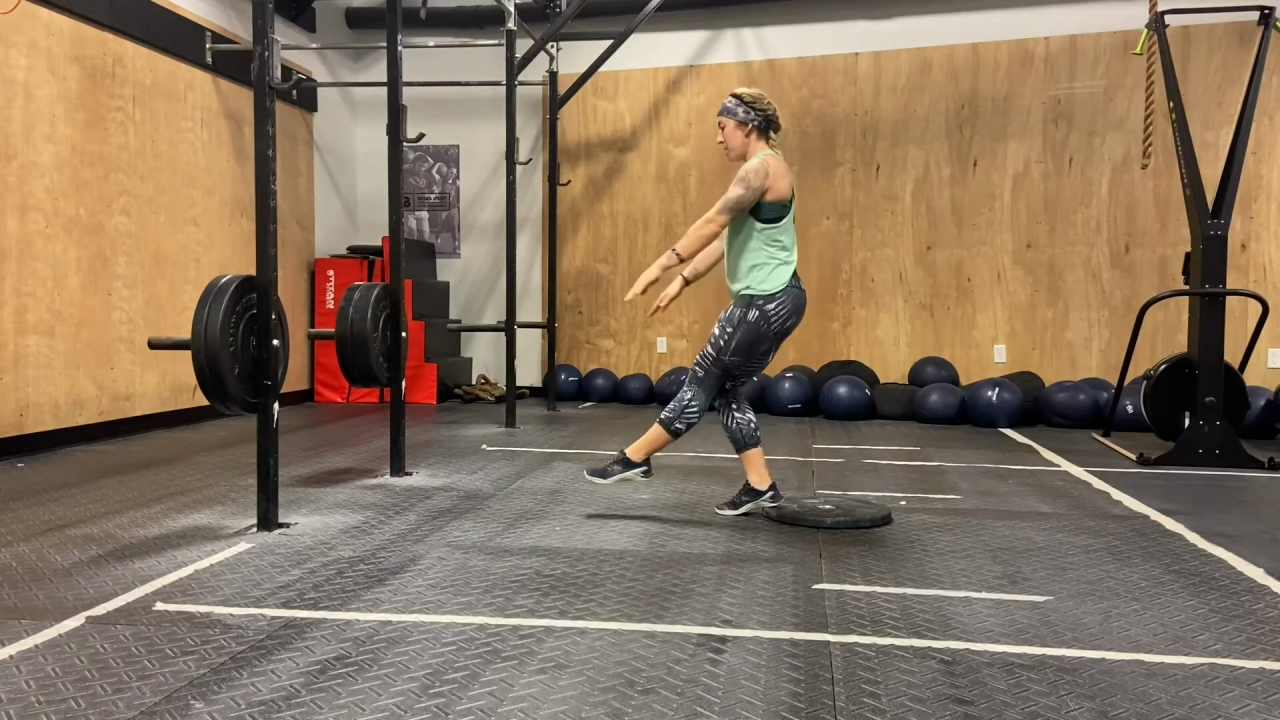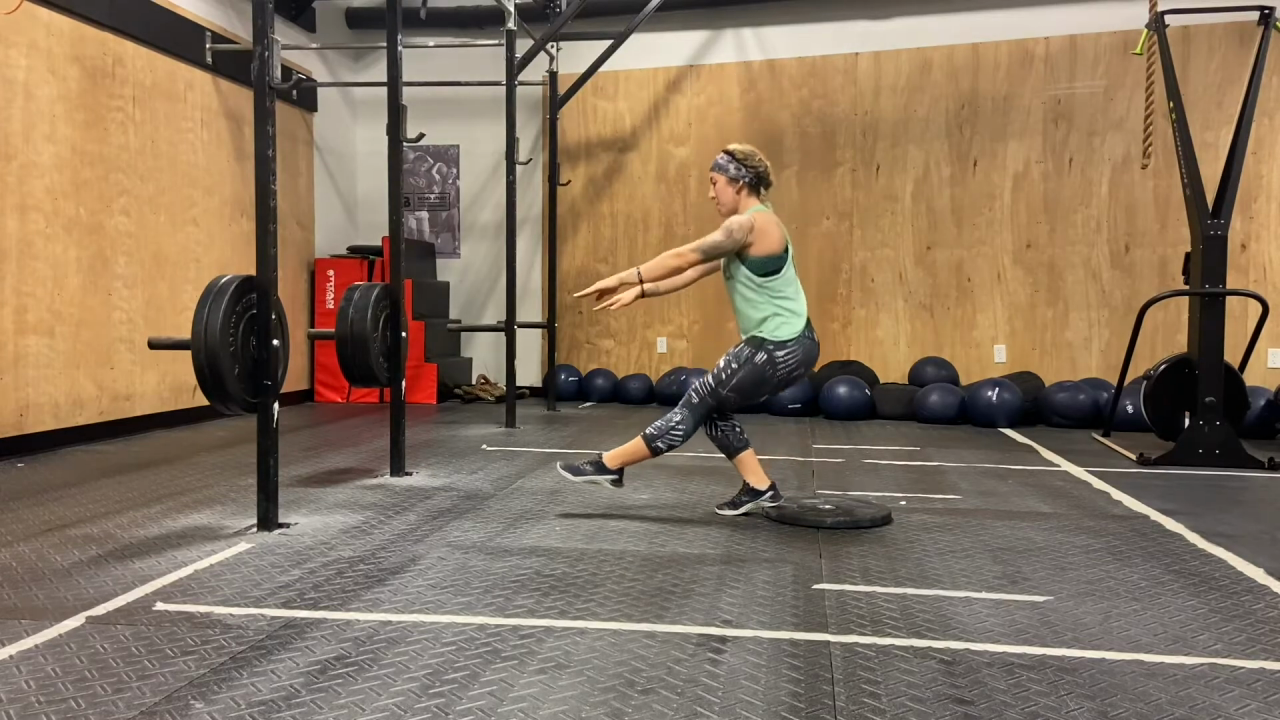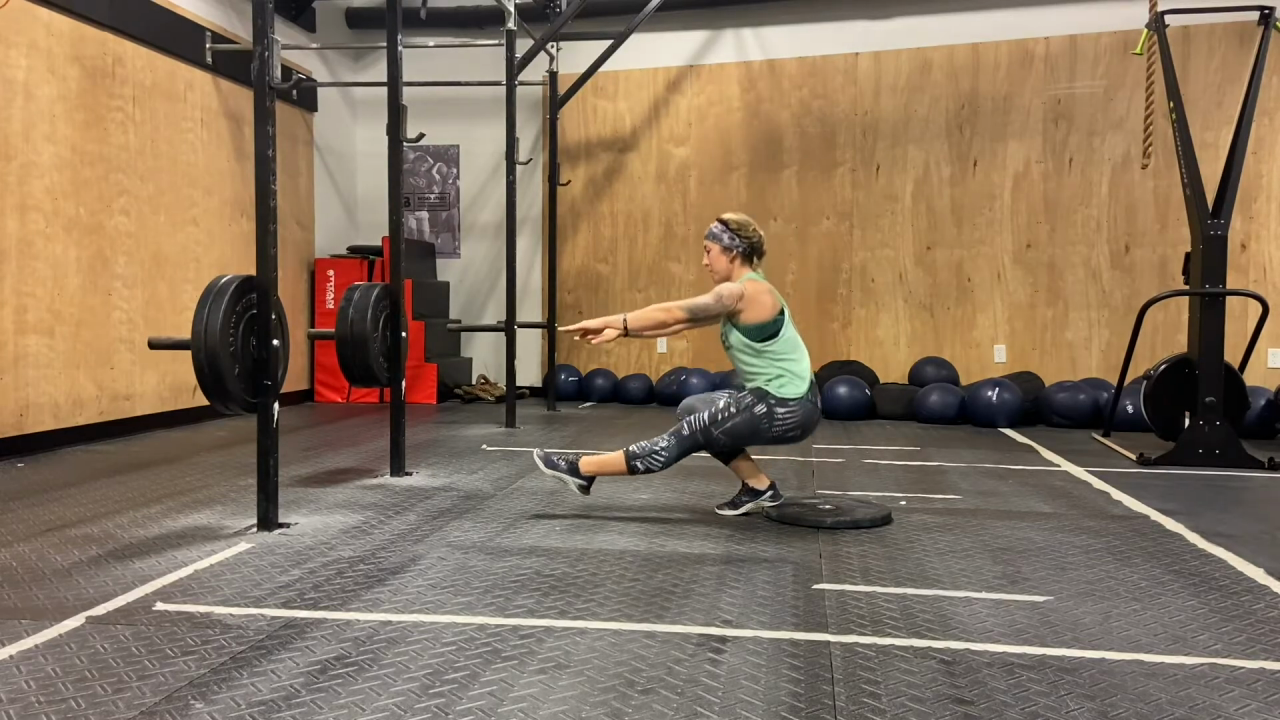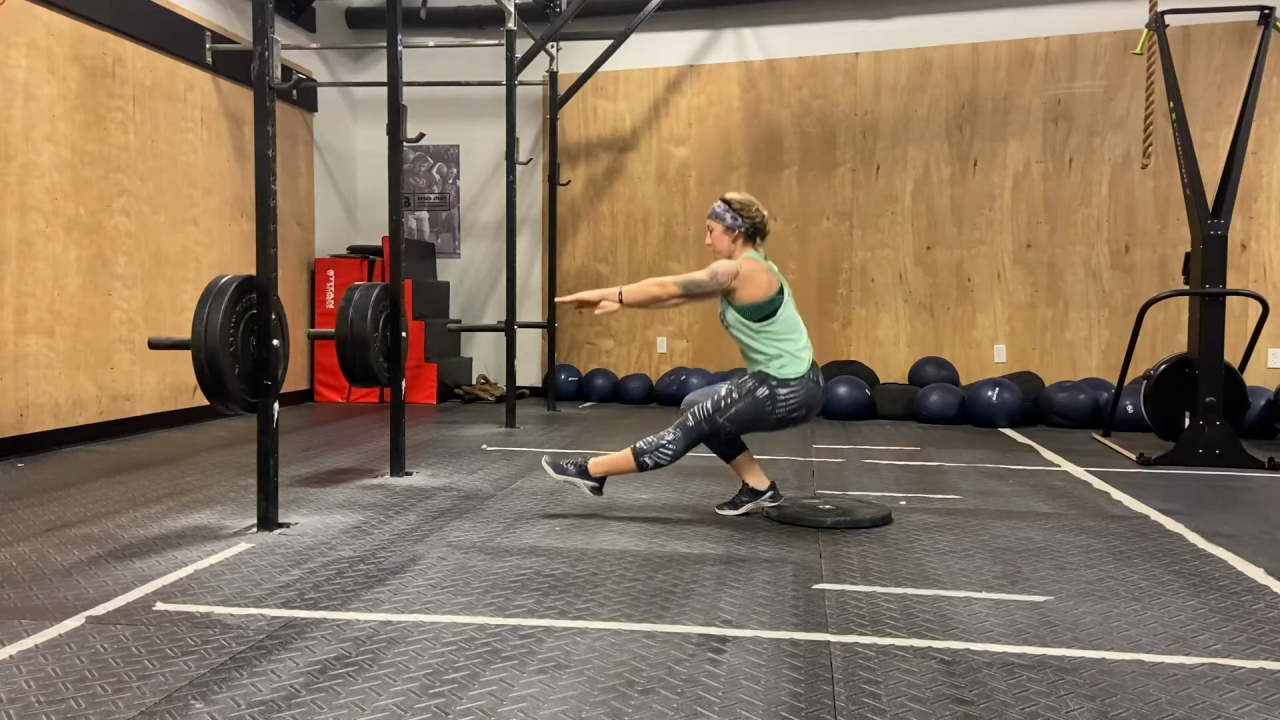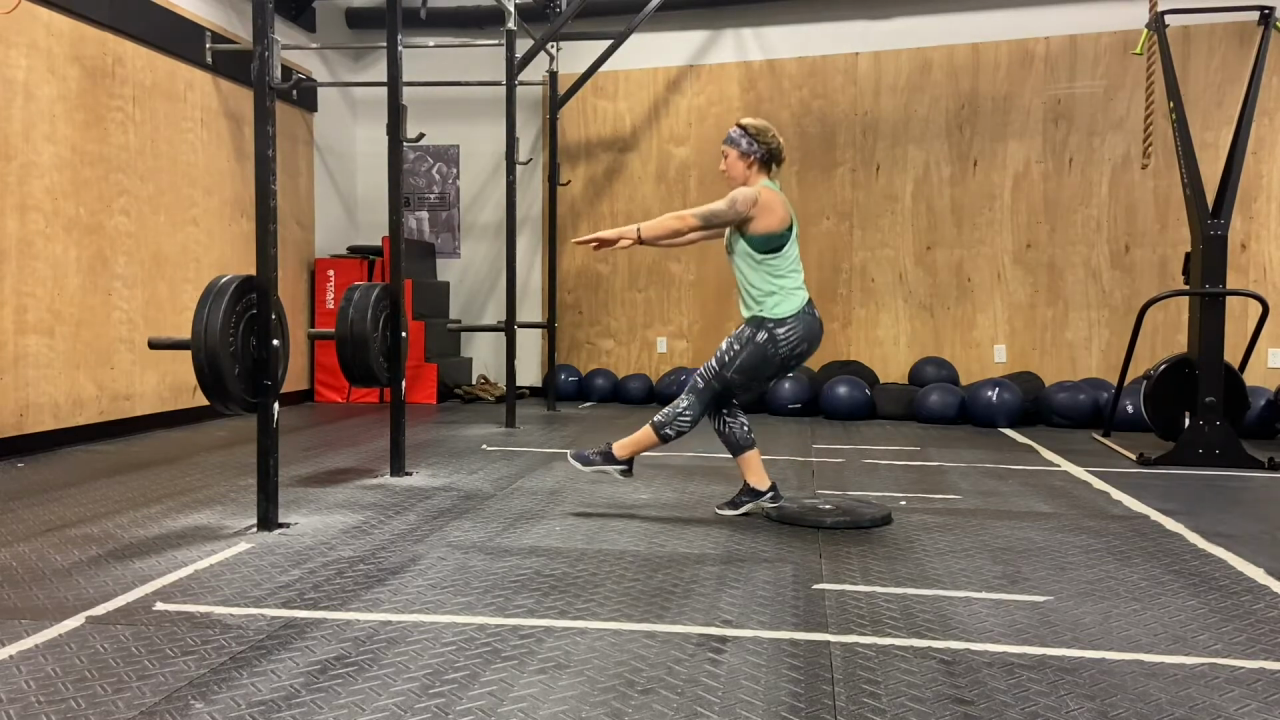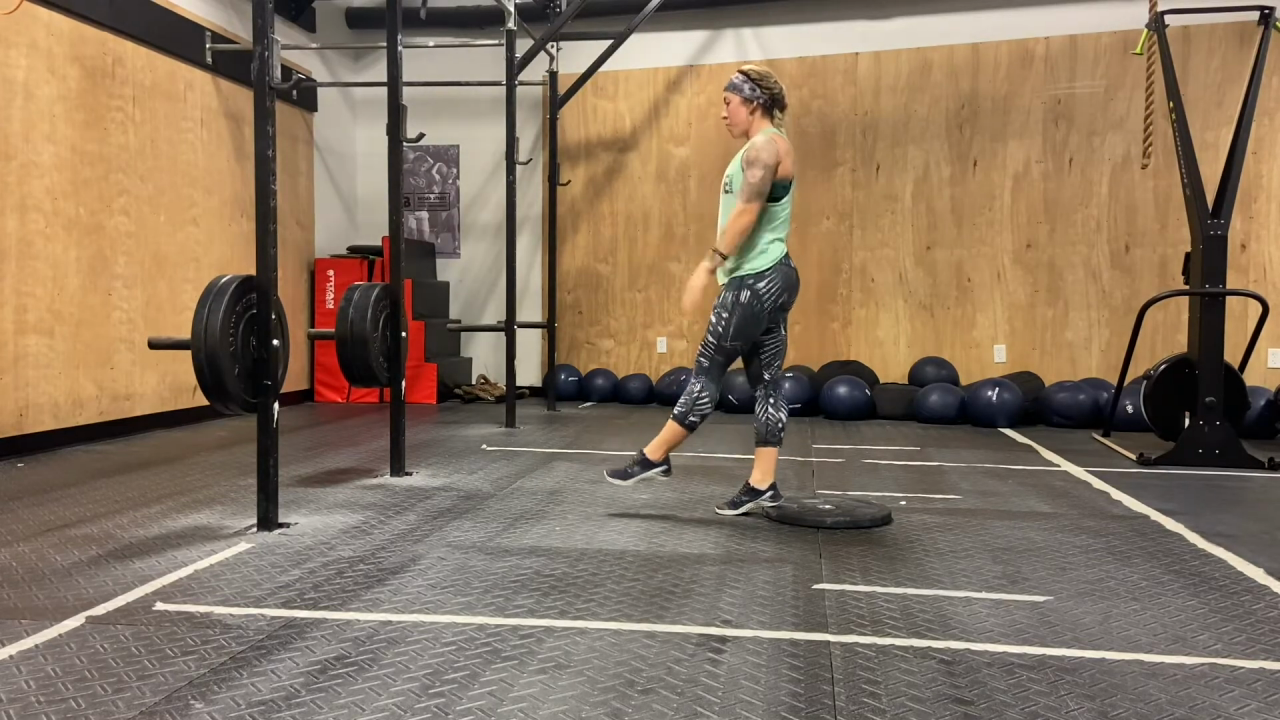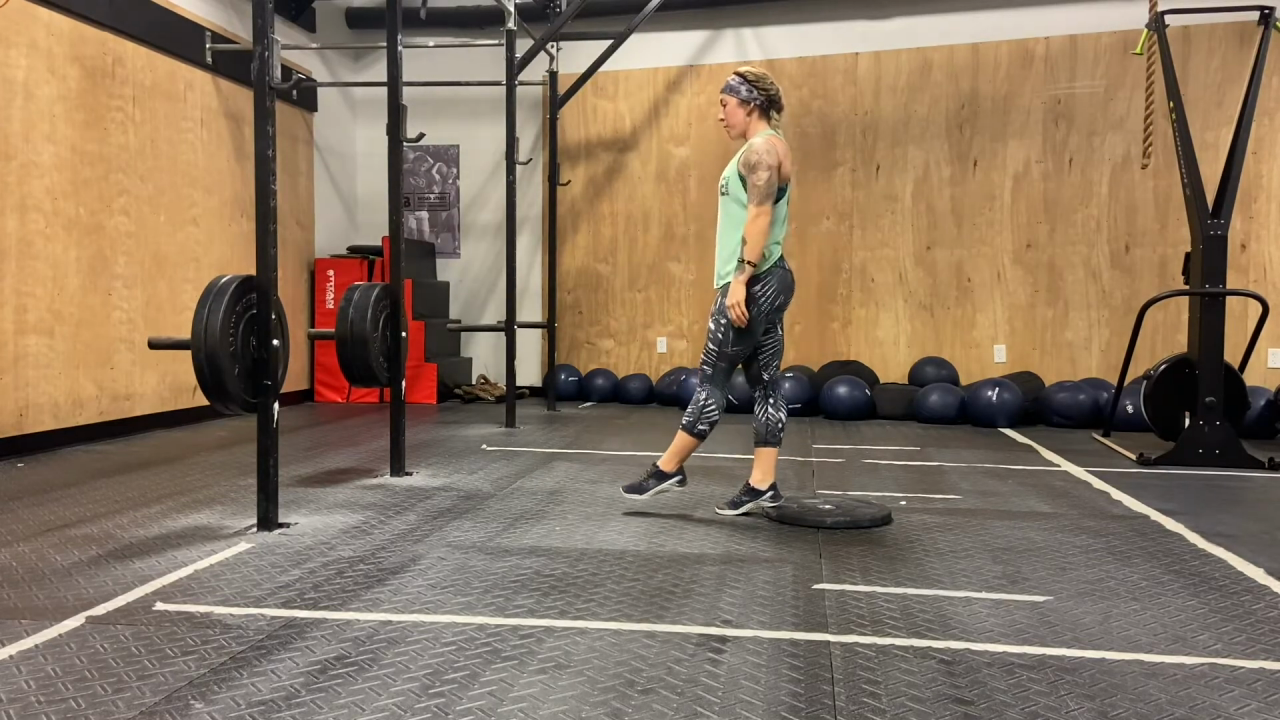
dt=0.4s
person 1, frame 1
left shoulder: (761, 168)
right shoulder: (760, 170)
left elbow: (713, 222)
right elbow: (726, 237)
left wrist: (659, 266)
right wrist: (681, 280)
left hip: (767, 303)
right hip: (771, 301)
left knee: (702, 381)
right knee: (725, 389)
left ankle: (634, 458)
right ankle: (761, 486)
person 1, frame 2
left shoulder: (750, 223)
right shoulder: (750, 226)
left elbow: (684, 258)
right elbow: (694, 270)
left wrist: (622, 277)
right wrist: (638, 289)
left hip: (782, 351)
right hip: (782, 346)
left knee: (696, 404)
right knee: (707, 402)
left ankle: (607, 464)
right ankle: (760, 486)
person 1, frame 3
left shoulder: (742, 293)
right shoulder: (742, 293)
left elbow: (671, 313)
right elbow: (680, 321)
left wrist: (608, 321)
right wrist: (621, 329)
left hip: (786, 410)
right hip: (781, 401)
left knee: (684, 437)
right knee: (692, 413)
left ankle: (582, 469)
right ankle: (758, 487)
person 1, frame 4
left shoulder: (738, 270)
right shoulder: (750, 269)
left elbow: (668, 288)
right elbow: (682, 294)
left wrist: (607, 293)
right wrist: (619, 299)
left hip: (787, 391)
right hip: (790, 384)
left knee: (689, 427)
right knee: (698, 411)
left ankle: (591, 471)
right ankle: (759, 488)
person 1, frame 5
left shoulder: (753, 198)
right shoulder: (760, 199)
left elbow: (687, 222)
right elbow: (702, 231)
left wrist: (625, 233)
right wrist: (636, 238)
left hip: (779, 328)
right hip: (790, 325)
left knee: (700, 392)
right knee: (717, 398)
left ankle: (617, 455)
right ankle: (760, 488)
person 1, frame 6
left shoulder: (763, 145)
right shoulder: (765, 146)
left elbow: (746, 214)
left wrist: (708, 267)
right wrist: (715, 266)
left hip: (756, 280)
right hip: (770, 279)
left knee: (707, 373)
right knee: (764, 381)
left ankle: (653, 457)
right ankle: (763, 485)
person 1, frame 7
left shoulder: (761, 147)
right shoulder: (764, 148)
left elbow: (760, 216)
left wrist: (740, 279)
left hip: (754, 282)
right hip: (767, 280)
left knee: (712, 379)
right knee: (764, 382)
left ankle: (668, 469)
right ankle: (763, 485)
